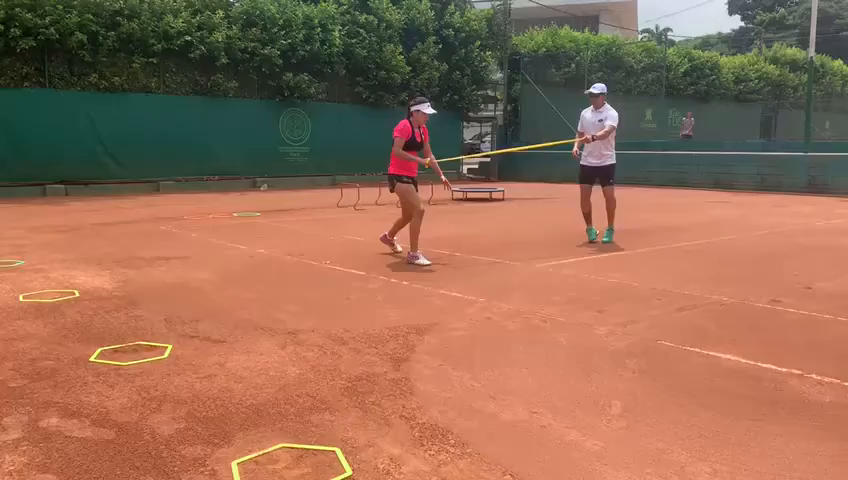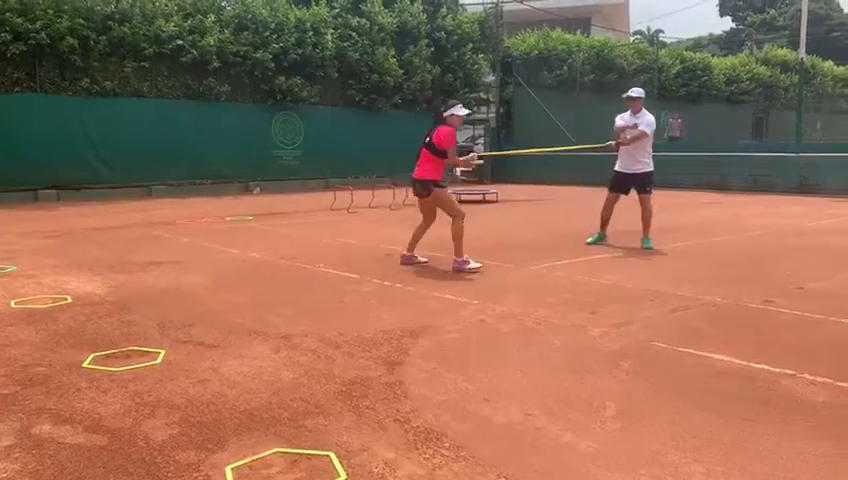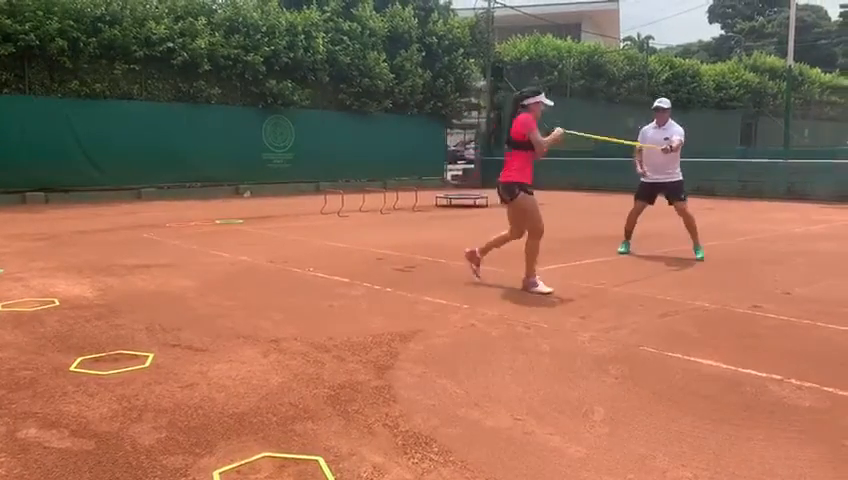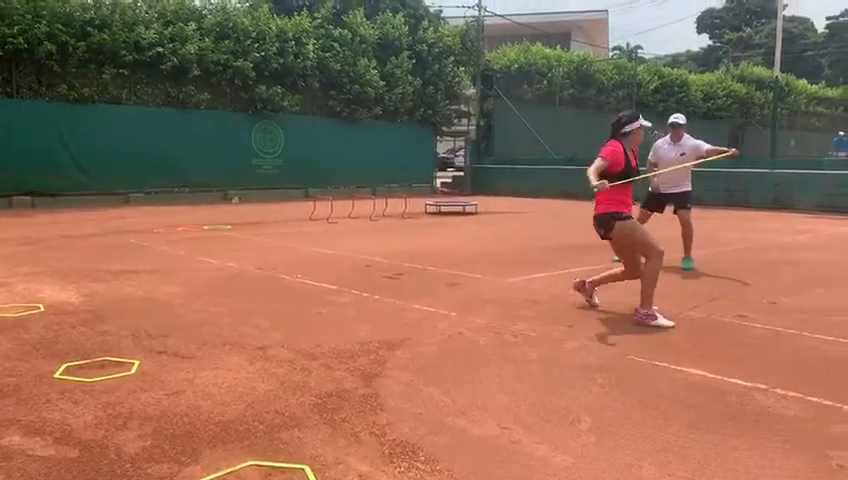
dt=0.7s
person 1, frame 1
left shoulder: (423, 130)
right shoulder: (404, 126)
left elbow: (428, 155)
right elbow: (397, 152)
left wrist: (441, 175)
right wrist: (420, 160)
left hip: (410, 176)
right hip: (398, 176)
left knee: (408, 215)
right knee: (418, 210)
left ankle: (389, 237)
right ankle: (414, 253)
person 1, frame 2
left shoulder: (440, 130)
right shoulder: (449, 132)
right elbow: (452, 160)
left wrist: (463, 161)
right wrist: (468, 159)
left hip: (421, 180)
right hip: (428, 182)
left knee: (428, 219)
right knee: (459, 215)
left ankle: (408, 254)
right ankle: (460, 260)
person 1, frame 3
left shoulder: (522, 121)
right shoulder: (526, 119)
left elbow: (535, 153)
right elbow: (540, 147)
left wrist: (550, 140)
right wrist: (555, 136)
left hip: (517, 184)
right hip: (514, 185)
left knee: (516, 232)
right knee: (537, 230)
left ankle: (477, 254)
right ankle: (530, 280)
person 1, frame 4
left shoulder: (631, 151)
right shoulder: (614, 148)
right elbow: (593, 170)
left wrist: (630, 202)
right wrist: (596, 183)
left hip: (619, 216)
right hip: (610, 216)
left knee: (633, 270)
right knee: (655, 253)
left ankle: (588, 285)
right ankle: (645, 311)
person 2, frame 1
left shoulder: (611, 114)
right shoulder: (584, 113)
left elbow: (607, 132)
right elbow: (580, 134)
left wrist: (592, 137)
right wrist: (576, 146)
left hip: (606, 161)
right hip: (587, 161)
left knee: (609, 194)
right knee: (584, 194)
left ankle: (610, 229)
right ankle: (590, 229)
person 2, frame 2
left shoulder: (649, 119)
right shoulder: (621, 118)
left elbow: (636, 137)
right elbow: (617, 130)
left wrist: (618, 143)
right wrist: (627, 127)
left hip: (643, 168)
right hip: (622, 168)
left knee: (645, 201)
right knee: (610, 200)
left ankle: (646, 237)
right ankle: (601, 233)
person 2, frame 3
left shoulder: (676, 129)
right shoulder: (646, 130)
left elbow: (678, 144)
right elbow: (638, 151)
left wrist: (670, 147)
right wrist: (638, 167)
left hip: (673, 178)
right hip: (649, 178)
left knee: (684, 211)
right knee: (636, 210)
left ankle: (698, 247)
right ankle: (626, 242)
person 2, frame 4
left shoulder: (692, 144)
right shoulder: (659, 144)
left elbow: (710, 150)
right elbow: (650, 165)
left wrist: (728, 151)
right wrist: (652, 181)
left hip: (681, 189)
right hip: (658, 188)
left knee: (685, 220)
right knee: (641, 218)
left ankle: (687, 258)
